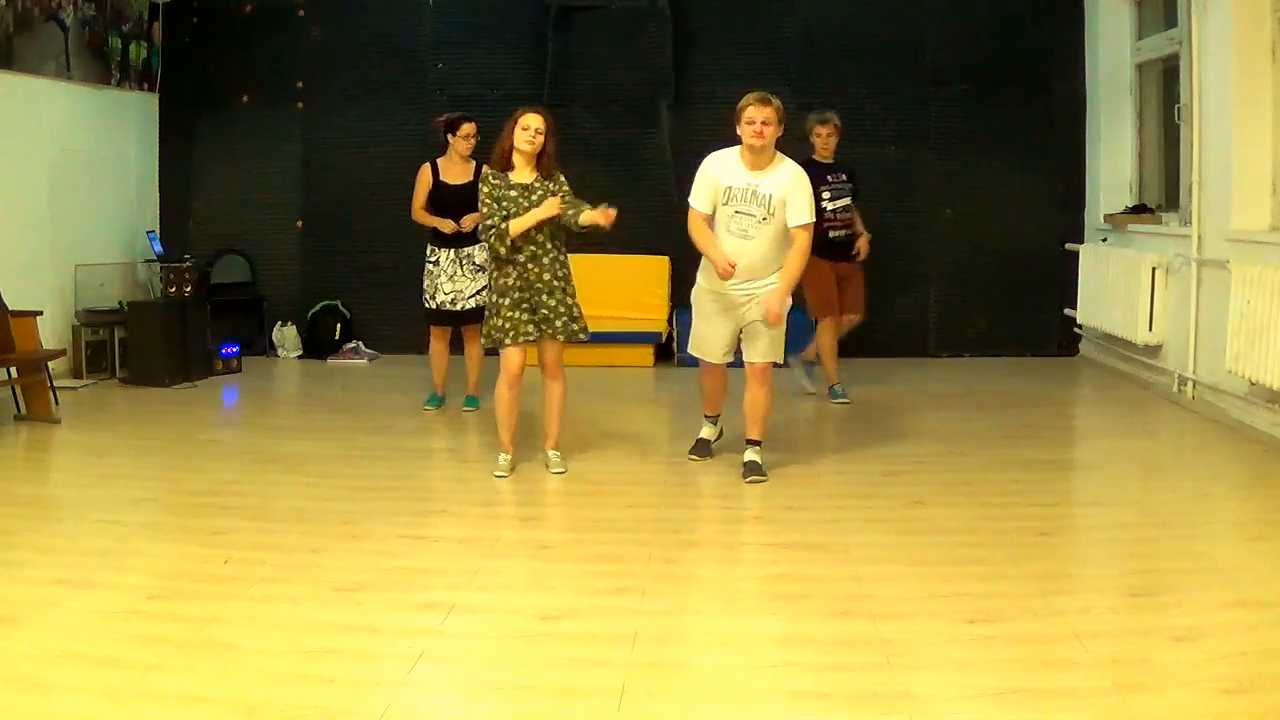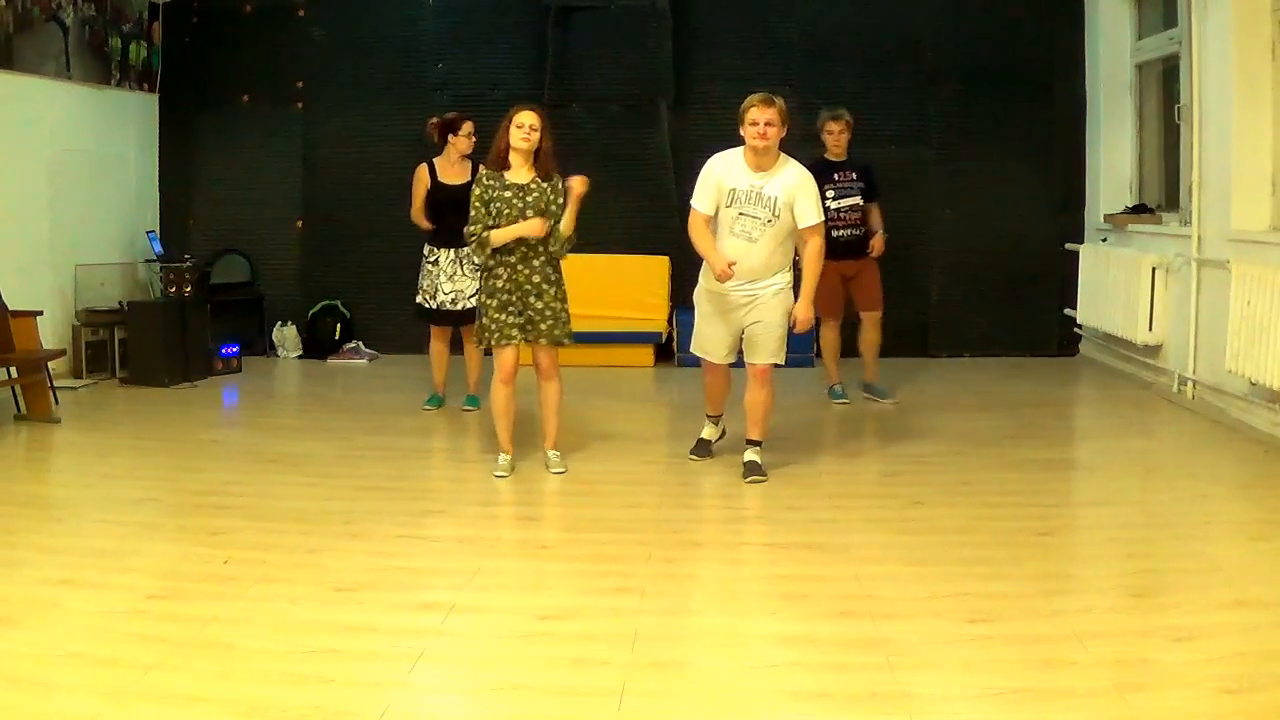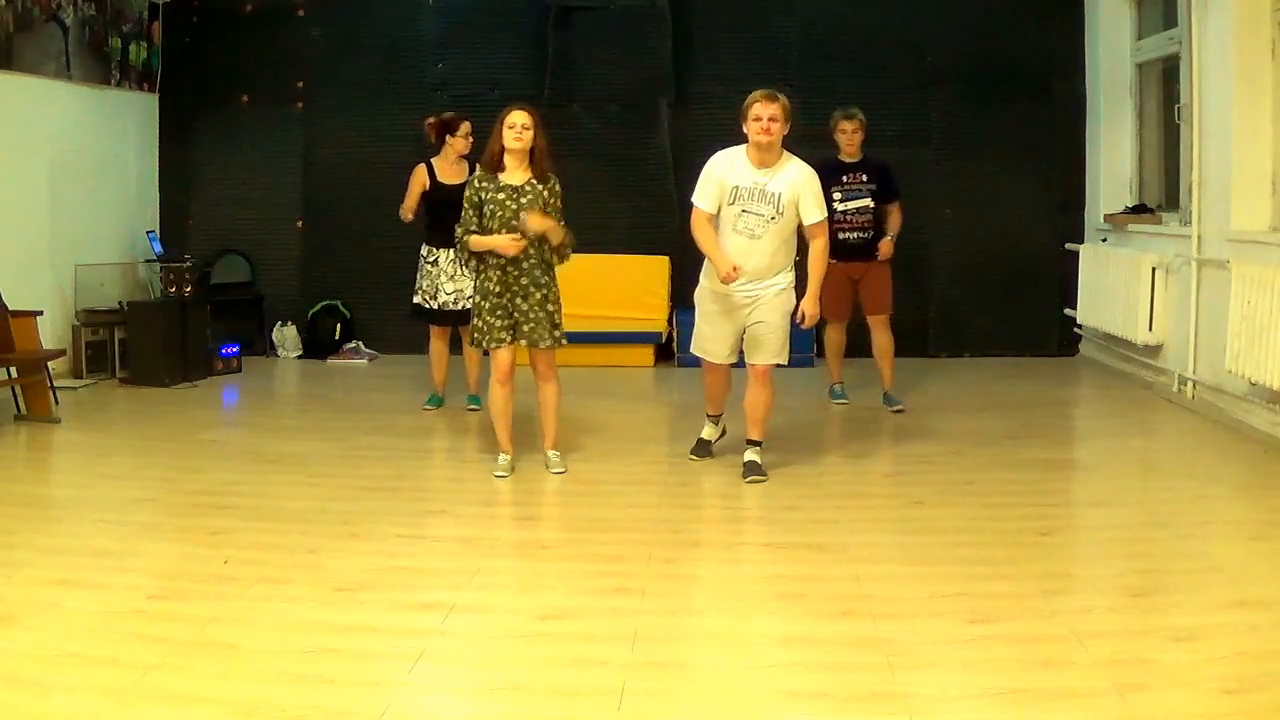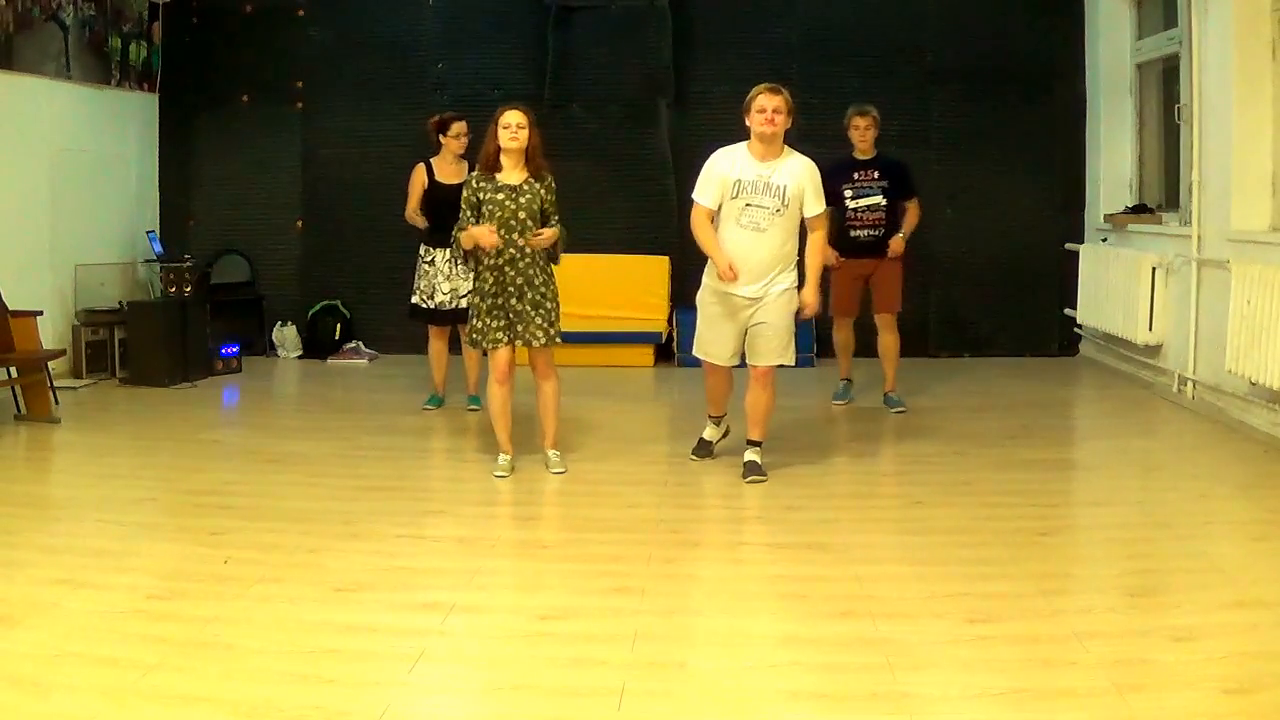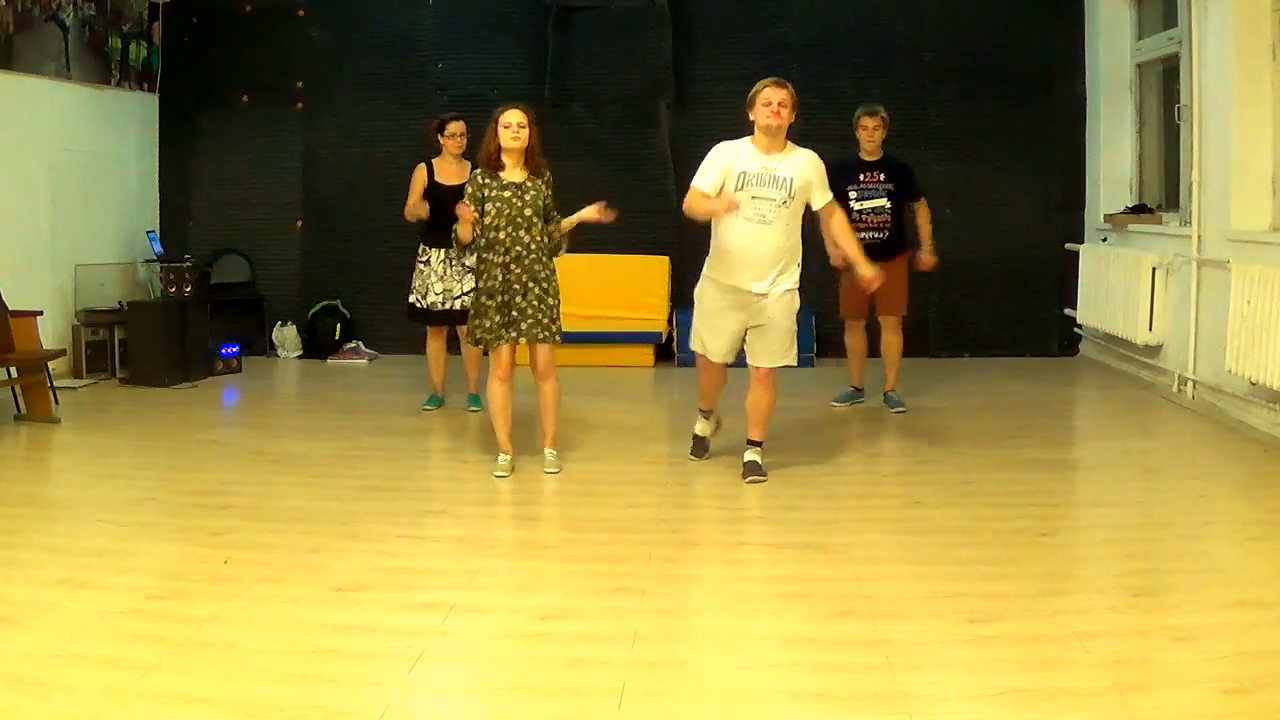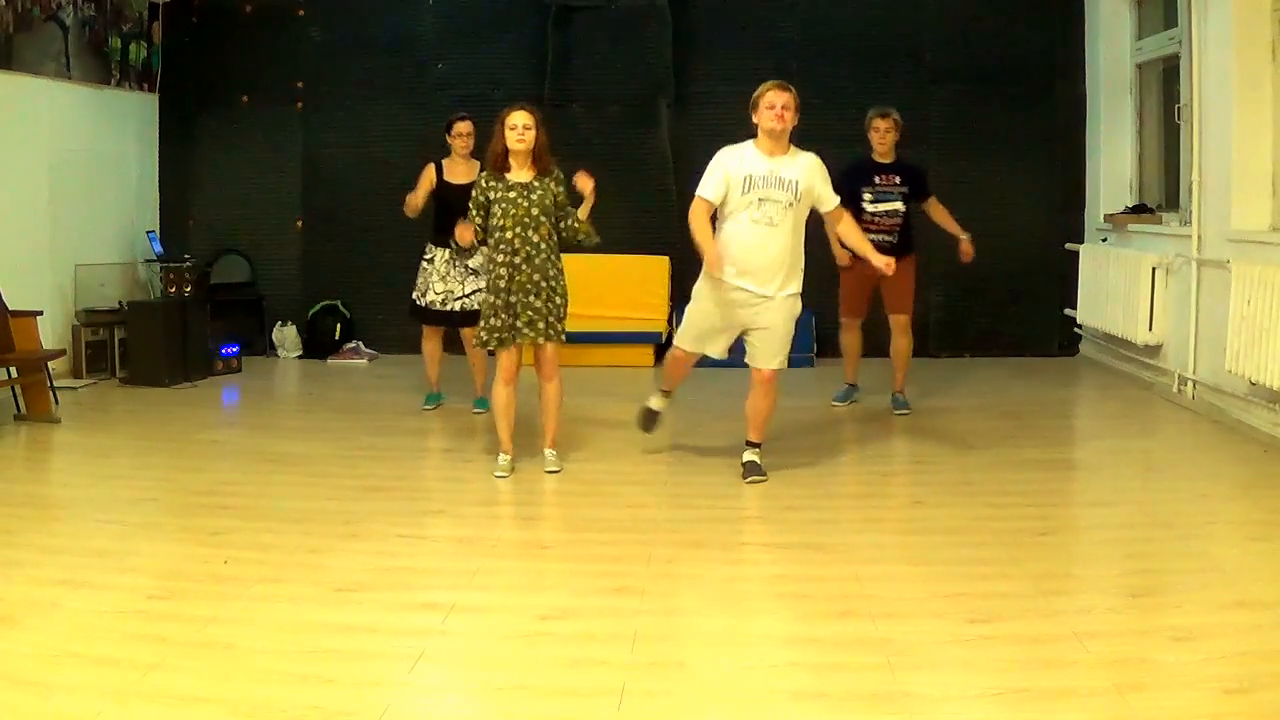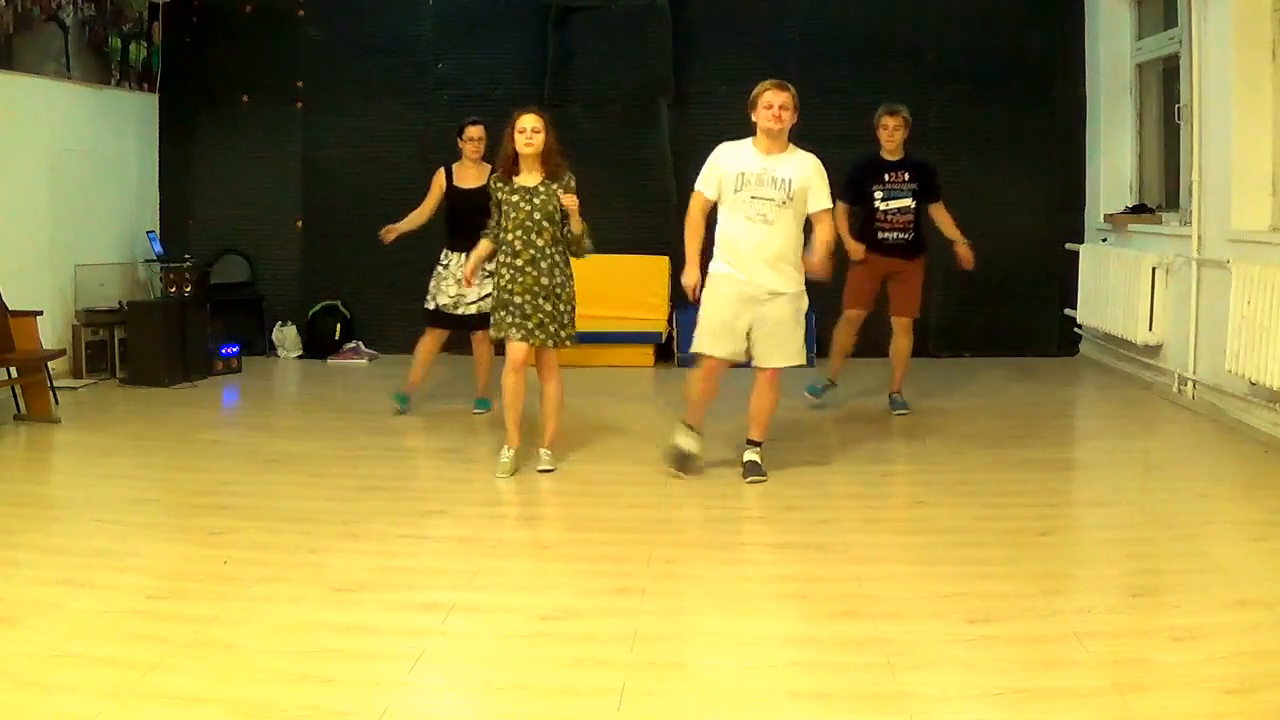
dt=0.2s
person 1, frame 1
left shoulder: (793, 176)
right shoulder: (715, 164)
left elbow: (802, 240)
right elbow: (696, 220)
left wrist: (780, 294)
right wrist: (716, 258)
left hip: (766, 290)
right hip: (715, 286)
left knee: (759, 369)
right knee: (711, 362)
left ankle: (753, 450)
right ankle: (711, 425)
person 1, frame 2
left shoulder: (798, 178)
right shoulder: (718, 166)
left elbow: (813, 241)
right elbow: (697, 222)
left wrist: (805, 299)
right wrist: (714, 260)
left hip: (770, 291)
right hip: (718, 287)
left knee: (761, 370)
right knee: (713, 363)
left ankle: (753, 451)
right ankle: (713, 425)
person 1, frame 3
left shoulder: (802, 176)
right shoulder: (720, 164)
left elbow: (818, 237)
right elbow: (699, 220)
left wrist: (813, 294)
right wrist: (718, 261)
left hip: (772, 290)
right hip: (719, 287)
left knee: (761, 370)
right knee: (714, 362)
left ankle: (753, 452)
right ankle: (713, 424)
person 1, frame 4
left shoulder: (804, 169)
right shoulder: (722, 161)
left elbow: (817, 229)
right elbow: (699, 218)
left wrist: (812, 285)
right wrist: (719, 259)
left hip: (776, 291)
right hip: (723, 287)
left knee: (763, 372)
right knee: (715, 364)
left ankle: (753, 451)
right ankle: (715, 425)
person 1, frame 5
left shoulder: (808, 162)
right shoulder: (725, 153)
left elbow: (832, 215)
right elbow: (691, 204)
left wrist: (860, 262)
right wrist: (712, 206)
left hip: (777, 289)
right hip: (724, 283)
left knee: (764, 372)
right knee: (710, 359)
left ankle: (754, 451)
right ankle: (706, 419)
person 1, frame 6
left shoulder: (810, 166)
right shoulder: (729, 158)
left elbow: (837, 218)
right elbow: (698, 211)
left wrist: (872, 255)
right wrist: (708, 248)
left hip: (778, 292)
right hip: (723, 285)
left knee: (765, 375)
right knee: (685, 351)
left ankle: (752, 452)
right ankle: (660, 396)
person 1, frame 7
left shoulder: (808, 165)
right shoulder: (726, 154)
left elbow: (824, 222)
right elbow: (697, 207)
left wrist: (820, 253)
right wrist: (691, 263)
left hip: (782, 289)
right hip: (726, 281)
left knee: (769, 373)
right knee: (711, 363)
left ankle: (753, 450)
right ankle: (689, 433)
person 2, frame 1
left shoulder: (554, 179)
right shoulder: (492, 179)
left elbow: (572, 209)
right elbow: (492, 233)
left wrist: (594, 214)
right wrist: (537, 213)
left hip: (553, 281)
right hip: (510, 283)
left knee: (552, 367)
right knee: (511, 369)
left ankle: (551, 447)
right ankle: (506, 450)
person 2, frame 2
left shoulder: (551, 181)
right shoulder: (488, 179)
left elbow: (559, 240)
right elbow: (476, 237)
left wrist: (573, 202)
right wrist: (520, 229)
left hip: (544, 283)
right hip: (502, 283)
left knee: (548, 366)
right knee: (505, 369)
left ankle: (551, 447)
right ankle: (505, 451)
person 2, frame 3
left shoulder: (546, 182)
right shoulder: (481, 181)
left elbow: (563, 245)
right elbow: (464, 237)
left wrist: (549, 226)
right wrist: (494, 242)
left hip: (537, 284)
right hip: (496, 285)
left knee: (544, 367)
right knee: (502, 369)
left ankle: (551, 447)
right ankle: (505, 451)
person 2, frame 4
left shoulder: (543, 180)
right shoulder: (478, 181)
left elbow: (554, 226)
right elbow: (460, 237)
left wrist: (551, 235)
right wrist: (475, 235)
left hip: (535, 283)
right hip: (493, 285)
left knee: (543, 366)
right knee: (500, 368)
left ankle: (551, 446)
right ankle: (504, 451)
person 2, frame 5
left shoulder: (541, 178)
right shoulder: (481, 178)
right elbow: (464, 239)
left wrist: (581, 216)
right wrist: (465, 221)
left hip: (538, 281)
right hip: (496, 283)
left knee: (544, 365)
right knee: (501, 367)
left ankle: (550, 446)
right ankle: (504, 450)
person 2, frame 6
left shoulder: (552, 178)
right shoulder: (489, 181)
left elbow: (567, 229)
right elbow: (474, 235)
left wrist: (586, 201)
right wrist: (463, 234)
left hip: (546, 281)
right hip: (504, 282)
left knee: (548, 364)
right knee: (506, 367)
left ankle: (550, 447)
right ankle: (505, 450)
person 2, frame 7
left shoulder: (562, 181)
right shoulder: (501, 182)
left elbow: (575, 242)
left wrist: (575, 215)
right wrist: (475, 260)
left hip: (552, 283)
right hip: (512, 283)
left knee: (548, 365)
right knee: (516, 359)
left ankle: (546, 446)
right ankle: (511, 444)
person 3, frame 1
left shoulder: (846, 172)
right shoulder: (803, 172)
left wrist: (862, 234)
left hip: (847, 256)
right hip: (817, 256)
left knee: (852, 316)
right knee: (828, 318)
left ankle: (805, 358)
right ankle: (834, 383)
person 3, frame 2
left shoulder: (863, 170)
right shoulder: (812, 172)
left wrist: (878, 233)
left hip: (862, 256)
right hip: (827, 258)
left knee: (872, 316)
right knee: (830, 320)
left ankle: (871, 381)
right ankle: (834, 382)
person 3, frame 3
left shoulder: (879, 170)
right shoulder: (823, 173)
left elbow: (894, 210)
left wrist: (890, 238)
left hip: (873, 259)
right hip: (835, 260)
left knee: (880, 321)
right knee: (836, 322)
left ankle: (888, 389)
right ankle: (836, 382)
person 3, frame 4
left shoulder: (894, 167)
right shoulder: (835, 170)
left elbow: (913, 207)
left wrist: (902, 235)
left hip: (885, 257)
right hip: (846, 258)
left knee: (886, 321)
right knee: (842, 320)
left ankle: (890, 390)
right ankle: (844, 379)
person 3, frame 5
left shoulder: (900, 169)
right shoulder: (842, 171)
left elbow: (920, 208)
left wrist: (926, 246)
left hip: (892, 258)
left knee: (891, 322)
right knee: (853, 322)
left ankle: (891, 390)
right ankle: (856, 387)
person 3, frame 6
left shoulder: (911, 172)
right shoulder: (853, 172)
left elbow: (931, 205)
left wrist: (962, 235)
right wrist: (836, 247)
left hip: (899, 259)
right hip: (859, 259)
left knee: (901, 323)
right knee: (850, 321)
left ankle: (898, 391)
right ankle: (850, 383)
person 3, frame 7
left shoulder: (922, 170)
right shoulder: (862, 169)
left elbow: (937, 209)
right elbow: (841, 209)
left wrist: (960, 241)
right wrist: (849, 241)
left hip: (909, 259)
right hip: (868, 255)
left knee: (903, 325)
right knee: (852, 316)
left ankle: (895, 391)
right ankle: (830, 377)
person 4, frame 1
left shoulder: (482, 171)
right shoulder: (429, 170)
right elbow: (416, 211)
left wrist: (478, 217)
right wrist: (438, 221)
left hip: (474, 255)
right hip: (440, 255)
left knee: (472, 327)
right knee: (438, 328)
left ankle: (472, 392)
right ankle: (438, 391)
person 4, frame 2
left shoulder: (478, 170)
right shoulder: (425, 171)
right elbow: (416, 211)
right wrist: (424, 222)
left hip: (471, 255)
right hip: (438, 255)
left knee: (471, 326)
right knee: (439, 327)
left ankle: (472, 392)
right ankle: (438, 391)
person 4, frame 3
left shoulder: (475, 171)
right shoulder: (424, 171)
right elbow: (407, 209)
right wrist: (406, 213)
right hip: (437, 255)
left knee: (470, 326)
right knee: (439, 327)
left ankle: (473, 392)
right ankle: (438, 391)
person 4, frame 4
right shoulder: (423, 170)
right elbow: (411, 211)
right wrist: (415, 218)
left hip: (467, 254)
right hip: (435, 255)
left knee: (469, 325)
right knee: (437, 327)
left ankle: (473, 392)
right ankle: (438, 391)
person 4, frame 5
left shoulder: (476, 172)
right shoulder: (424, 170)
right elbow: (408, 212)
right wrist: (417, 210)
left hip: (467, 255)
right hip: (433, 256)
left knee: (467, 327)
right knee: (435, 327)
left ankle: (473, 391)
right ankle: (437, 391)
person 4, frame 6
right shoulder: (434, 170)
right elbow: (412, 212)
right wrist: (412, 203)
left hip: (473, 257)
right hip: (438, 255)
left knee: (471, 330)
right knee: (432, 327)
left ankle: (481, 393)
right ankle: (434, 389)
person 4, frame 7
right shoulder: (444, 174)
right elbow: (424, 211)
right wrist: (399, 227)
right hip: (452, 258)
left knee: (480, 332)
right knee: (436, 329)
left ankle: (482, 394)
right ankle: (409, 389)
